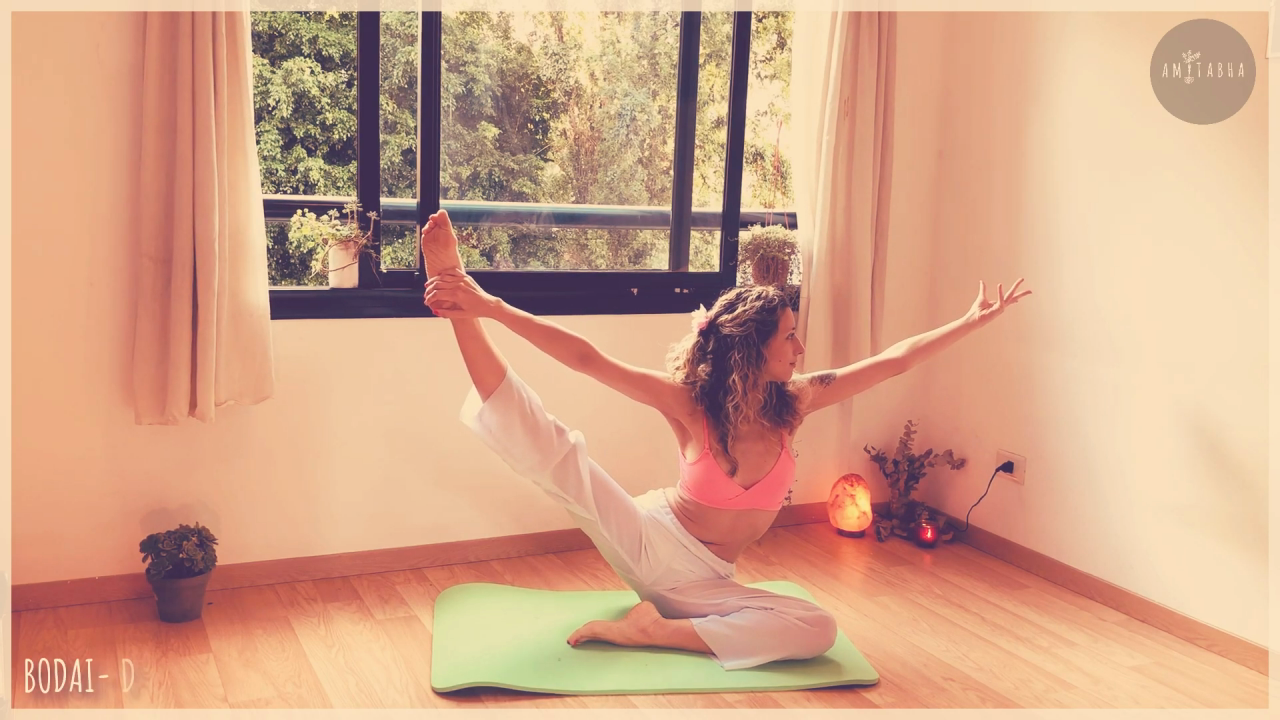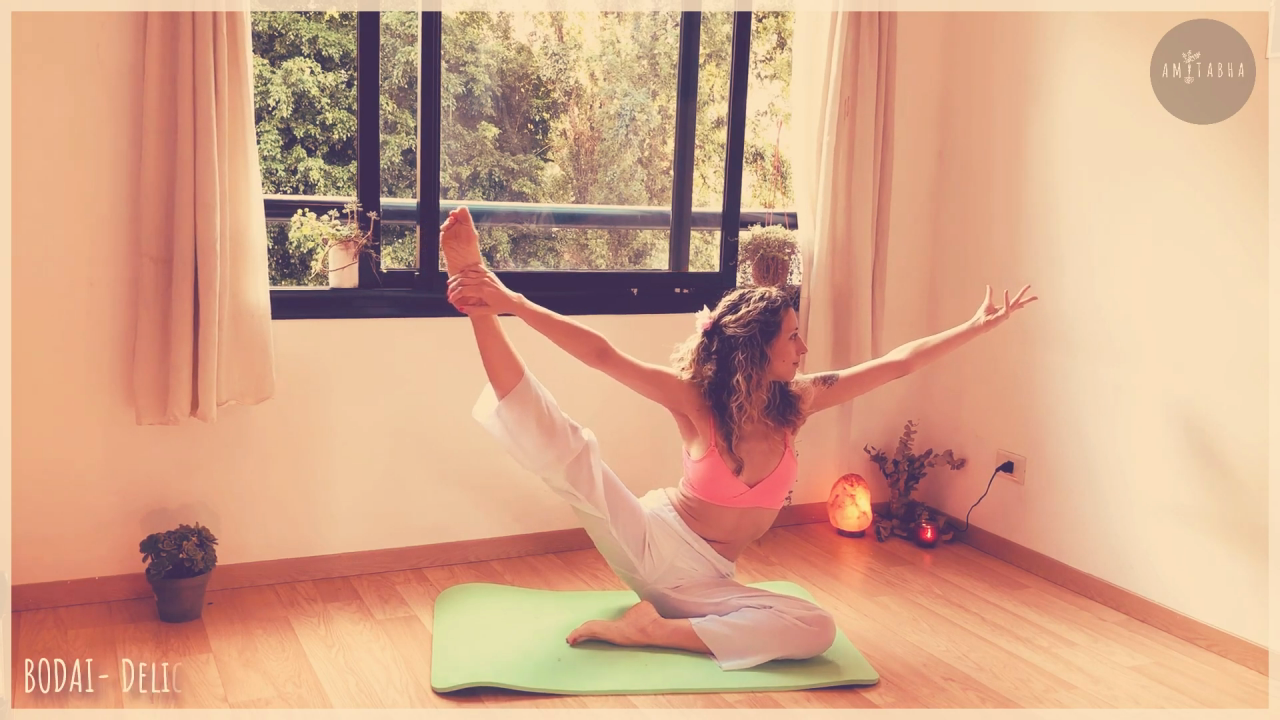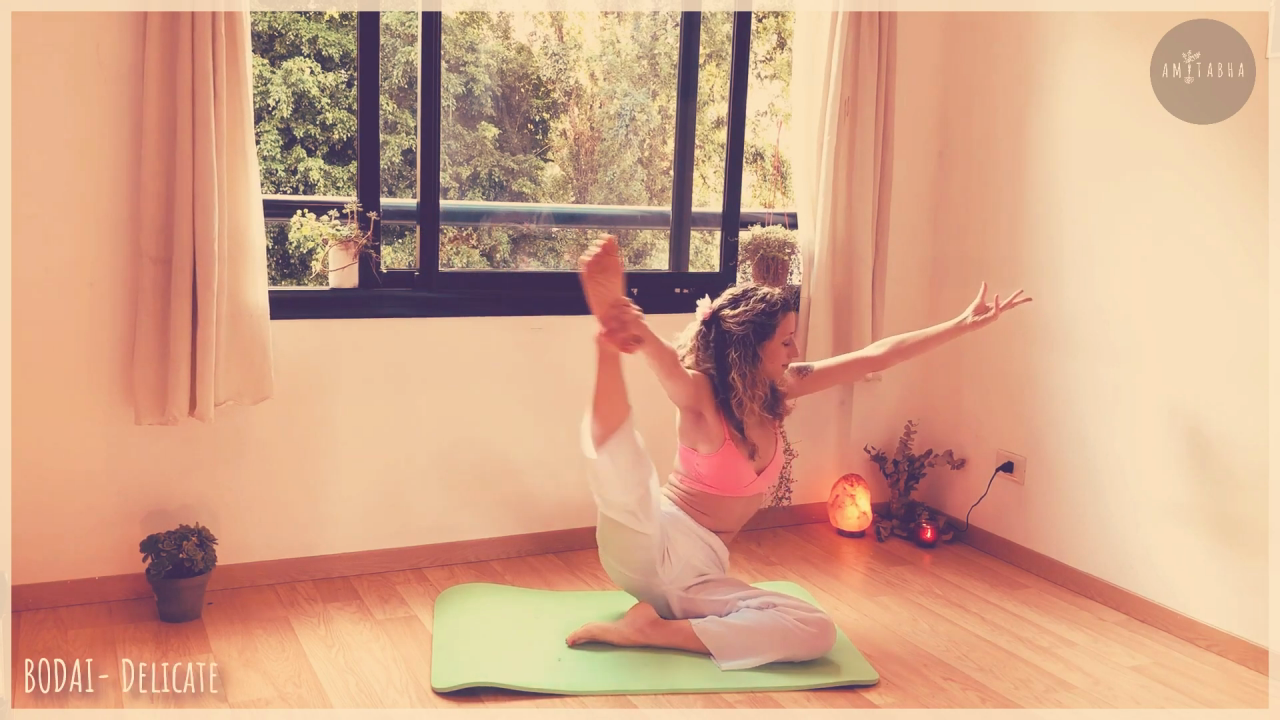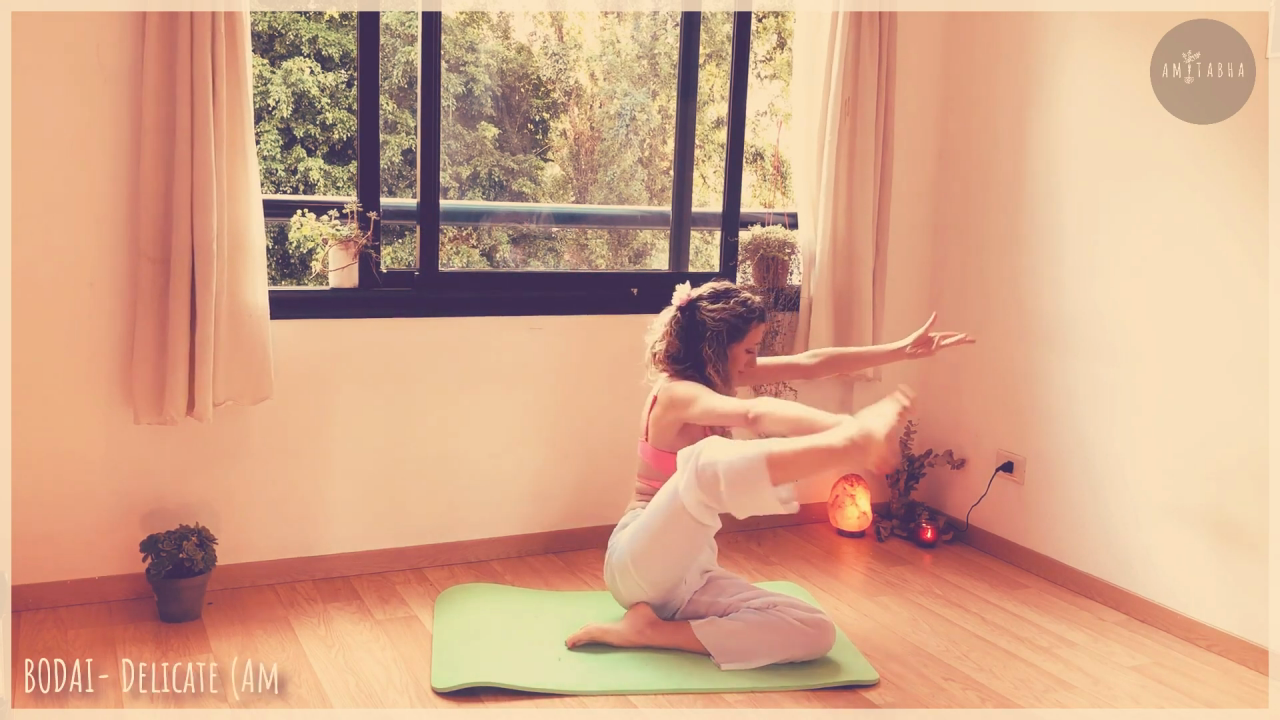
dt=0.5s
person 1, frame 1
left shoulder: (794, 401)
right shoulder: (689, 401)
left elbow: (893, 360)
right elbow: (588, 359)
left wrist: (971, 322)
right wrist: (489, 308)
left hip: (704, 581)
right hip: (649, 542)
left knee: (818, 629)
right knee: (552, 450)
left ankle: (652, 628)
person 1, frame 2
left shoulder: (796, 400)
right shoulder: (696, 399)
left elbow: (897, 363)
right elbow: (605, 356)
left wrist: (976, 327)
right wrist: (510, 303)
left hip: (703, 580)
right hip: (650, 540)
left knee: (817, 630)
right knee: (567, 451)
left ankle: (654, 629)
person 1, frame 3
left shoulder: (778, 386)
right shoulder: (699, 392)
left elbow: (874, 356)
right elbow: (670, 369)
left wrist: (965, 323)
right wrist: (640, 336)
left hip: (698, 574)
right hip: (644, 549)
left knee: (818, 633)
right knee: (626, 470)
left ankle: (649, 629)
person 1, frame 4
left shoulder: (714, 374)
right shoulder: (675, 394)
left elbow: (810, 364)
right elbow: (753, 414)
left wrist: (902, 350)
right wrist: (848, 430)
left hip: (692, 573)
right hip: (640, 560)
left knee: (816, 632)
right knee: (712, 465)
left ankle: (649, 630)
